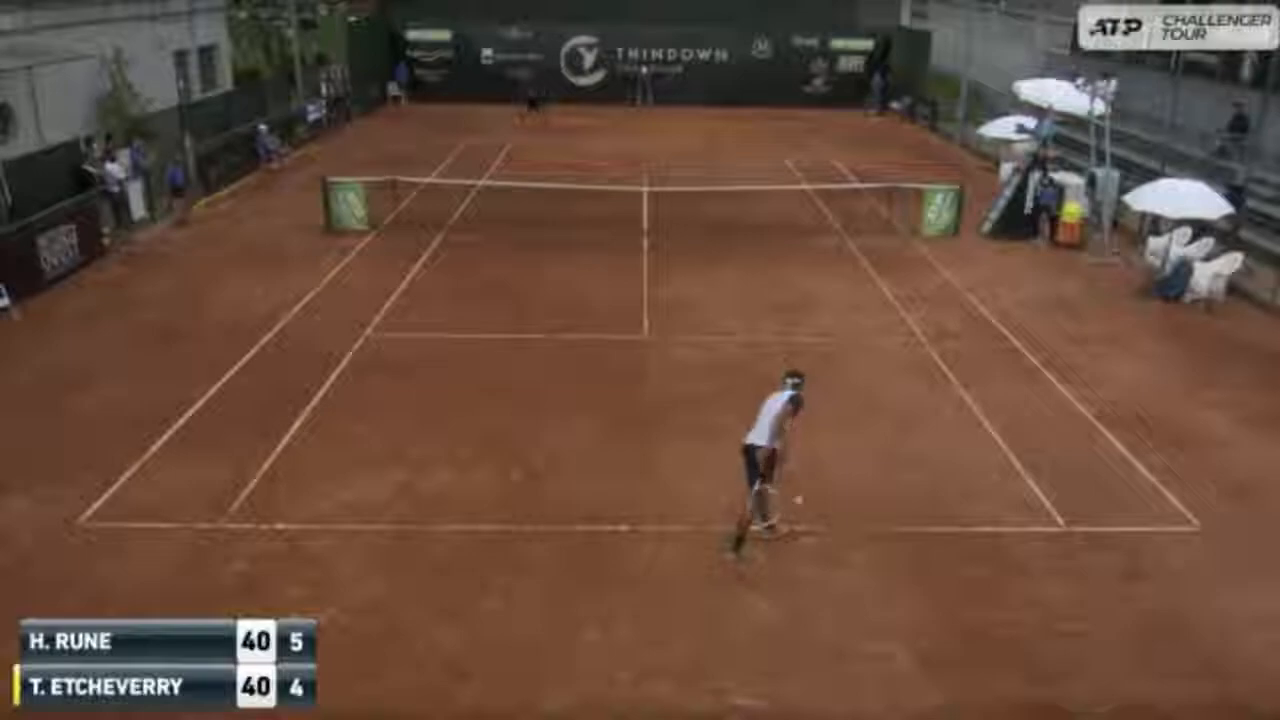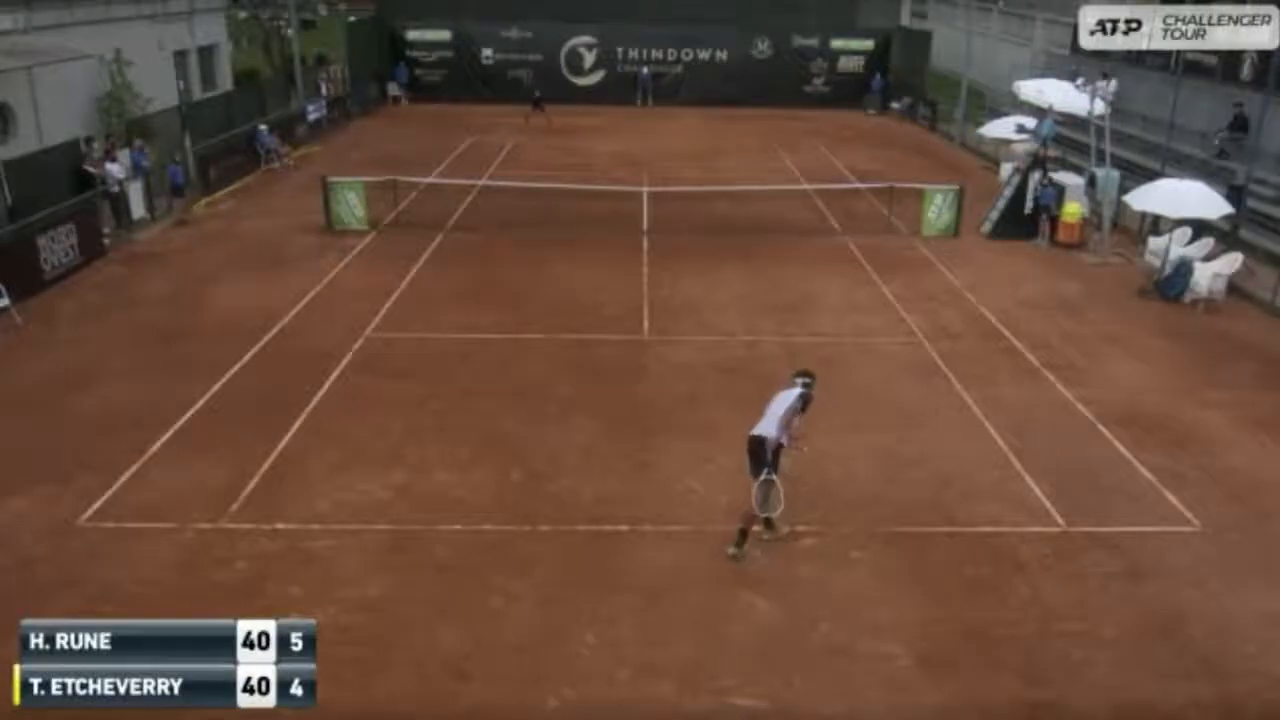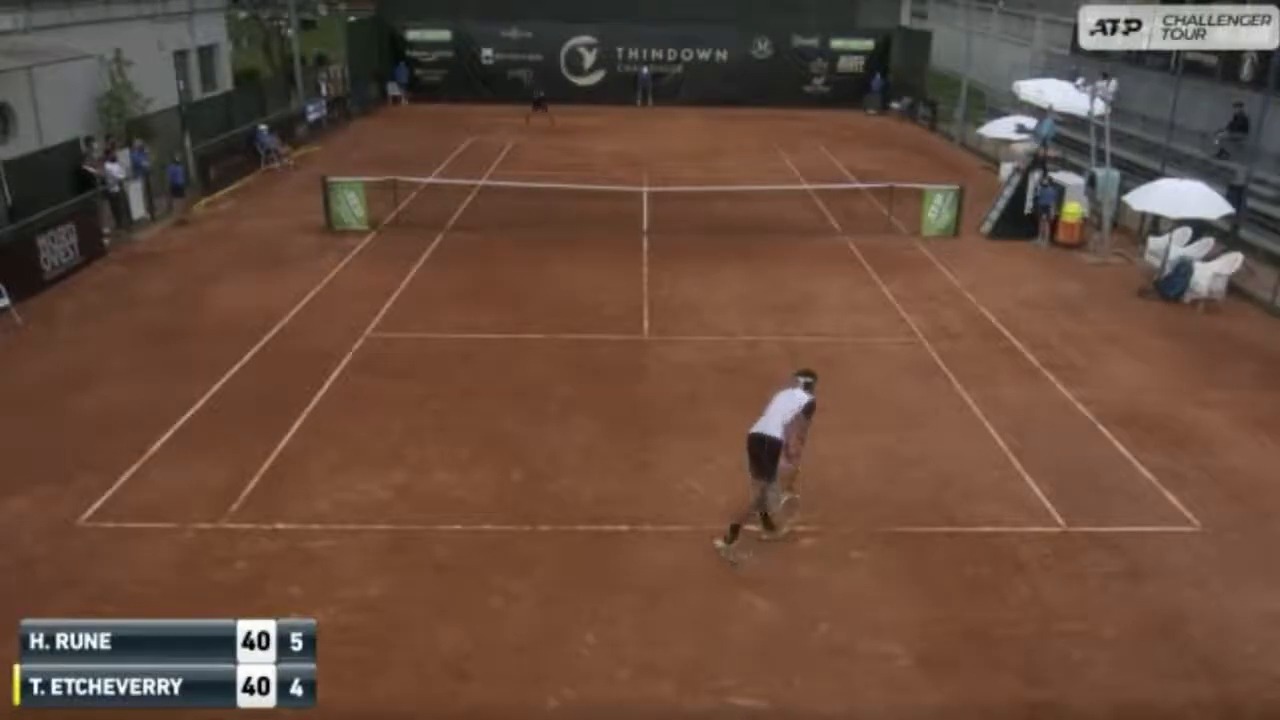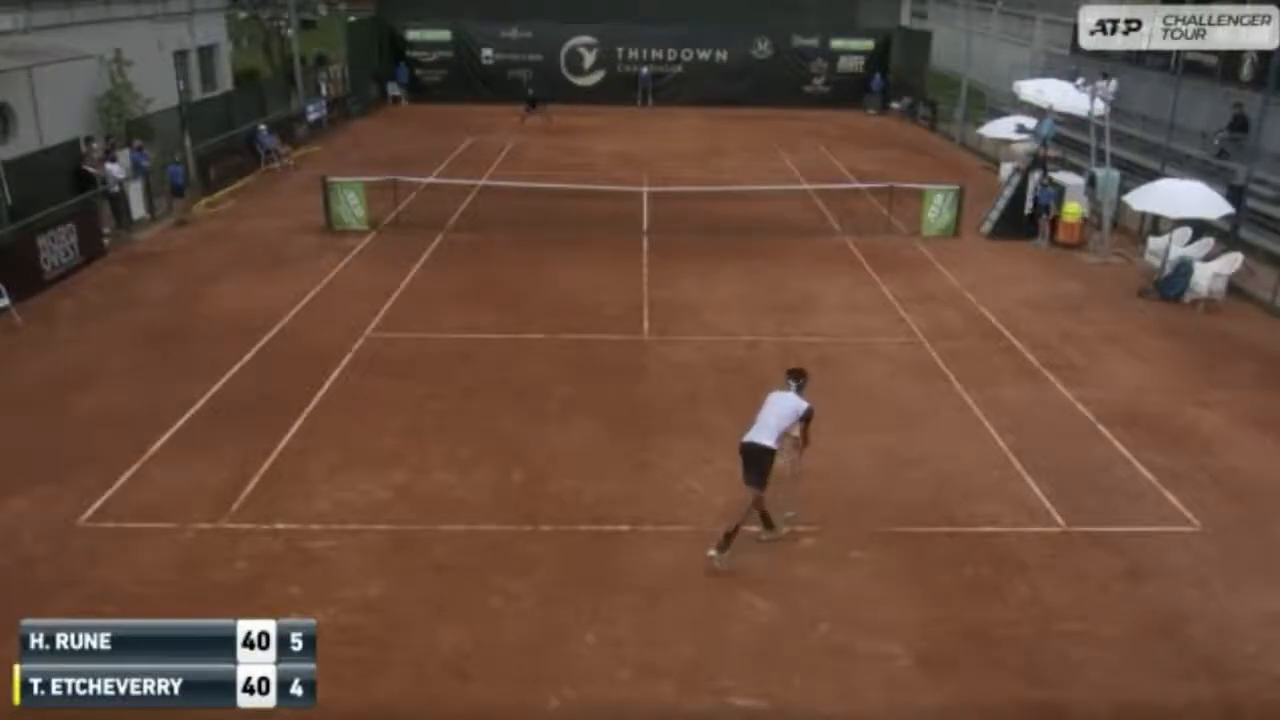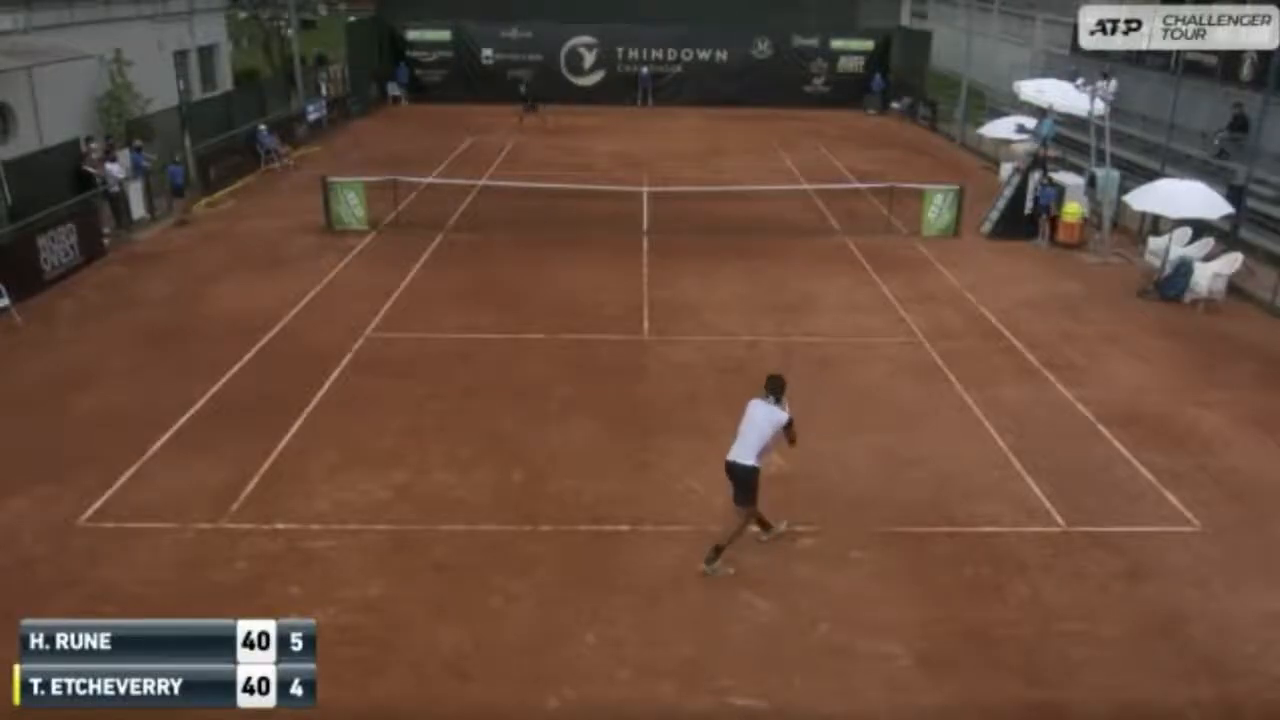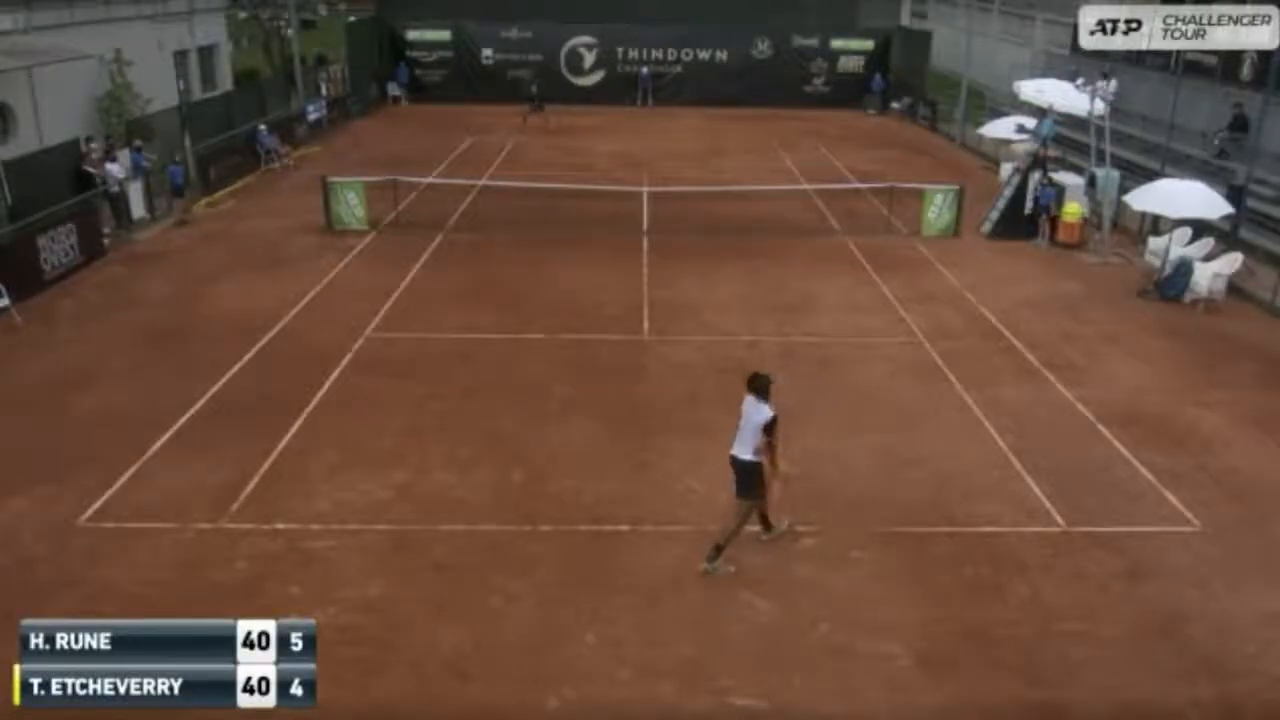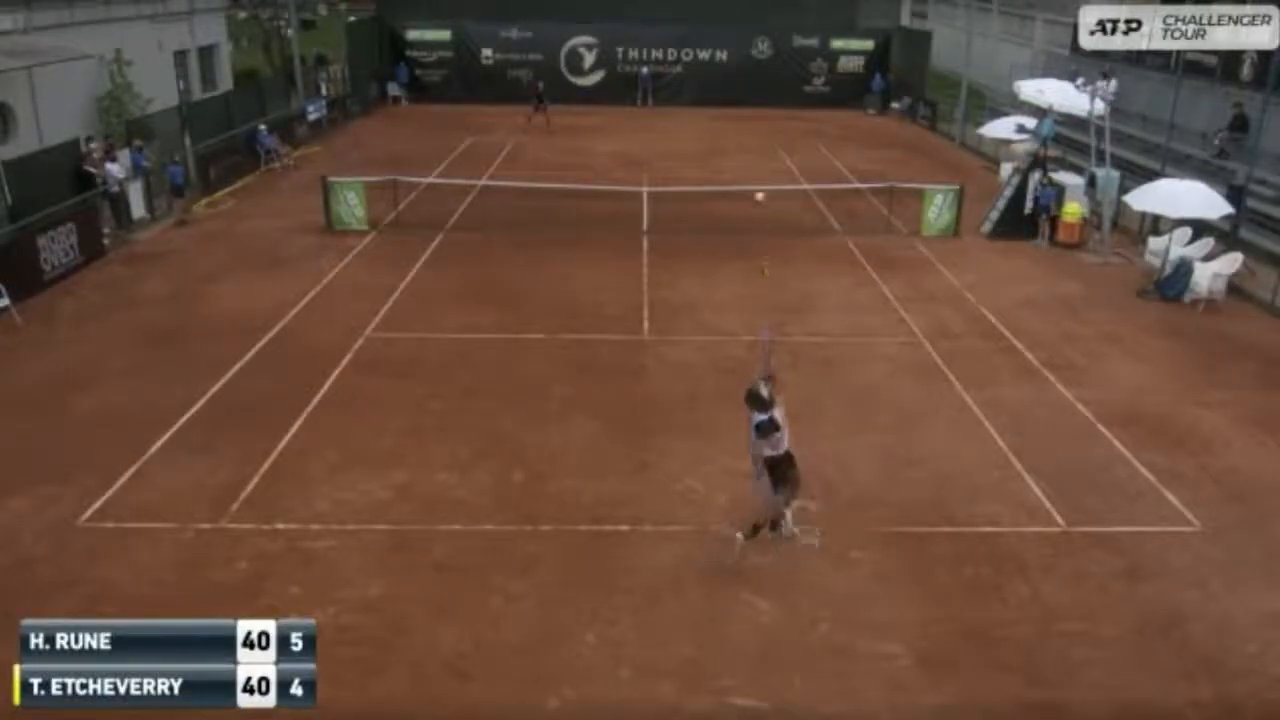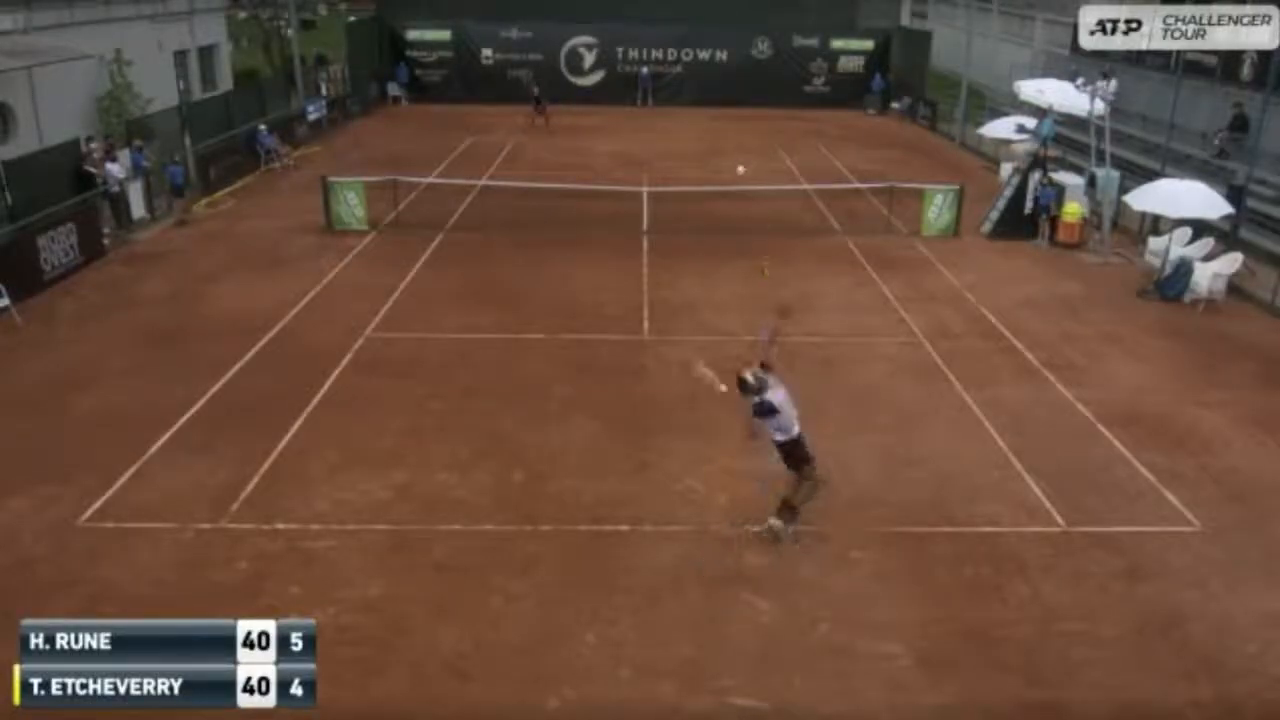
dt=0.4s
person 1, frame 1
left shoulder: (774, 397)
right shoulder: (795, 398)
right elbow: (779, 420)
left wrist: (778, 452)
right wrist: (768, 448)
left hip: (751, 445)
right hip: (762, 449)
left knee: (760, 490)
right knee: (755, 500)
left ankle: (768, 525)
right ankle: (734, 549)
person 1, frame 2
left shoulder: (783, 394)
right shoulder: (805, 395)
right elbow: (790, 412)
right wrist: (778, 437)
left hip: (755, 438)
right hip: (769, 443)
left ankle: (769, 527)
right ankle: (738, 545)
person 1, frame 3
left shoulder: (783, 394)
right shoulder: (808, 401)
right elbow: (800, 434)
left wrist: (788, 454)
right wrist: (795, 465)
left hip: (755, 436)
right hip: (769, 442)
left knee: (761, 487)
right knee: (760, 494)
left ankle: (769, 528)
right ankle: (728, 539)
person 1, frame 4
left shoulder: (773, 395)
right shoulder: (805, 407)
right elbow: (804, 438)
right wrist: (801, 448)
left hip: (747, 444)
right hip: (763, 450)
left knee: (756, 492)
right knee: (752, 502)
left ankle: (770, 528)
right ankle: (720, 548)
person 1, frame 5
left shoulder: (752, 404)
right shoulder: (783, 417)
right elbow: (792, 441)
left hip: (731, 461)
right hip: (747, 468)
left knee: (748, 504)
right knee: (743, 518)
left ankle: (768, 529)
right ankle: (711, 560)
person 1, frame 6
left shoulder: (748, 399)
right shoulder: (768, 416)
right elbow: (770, 447)
right wrist: (775, 470)
left hip: (738, 456)
right hip: (749, 463)
left knee: (761, 490)
right knee: (742, 514)
left ankle: (768, 528)
right ankle: (712, 559)
person 1, frame 7
left shoulder: (764, 399)
right shoulder: (763, 423)
left elbow: (767, 373)
right elbow: (757, 456)
right wrist: (763, 483)
left hip: (781, 452)
right hip: (773, 460)
left knee: (794, 482)
right knee: (779, 503)
left ankle: (777, 523)
right ankle: (747, 535)
person 1, frame 8
left shoulder: (765, 376)
right shoulder: (761, 405)
left elbow: (767, 357)
left hip: (792, 436)
right hip: (789, 440)
left knee: (802, 477)
right knee: (812, 481)
left ankle: (781, 517)
right ankle: (780, 518)
